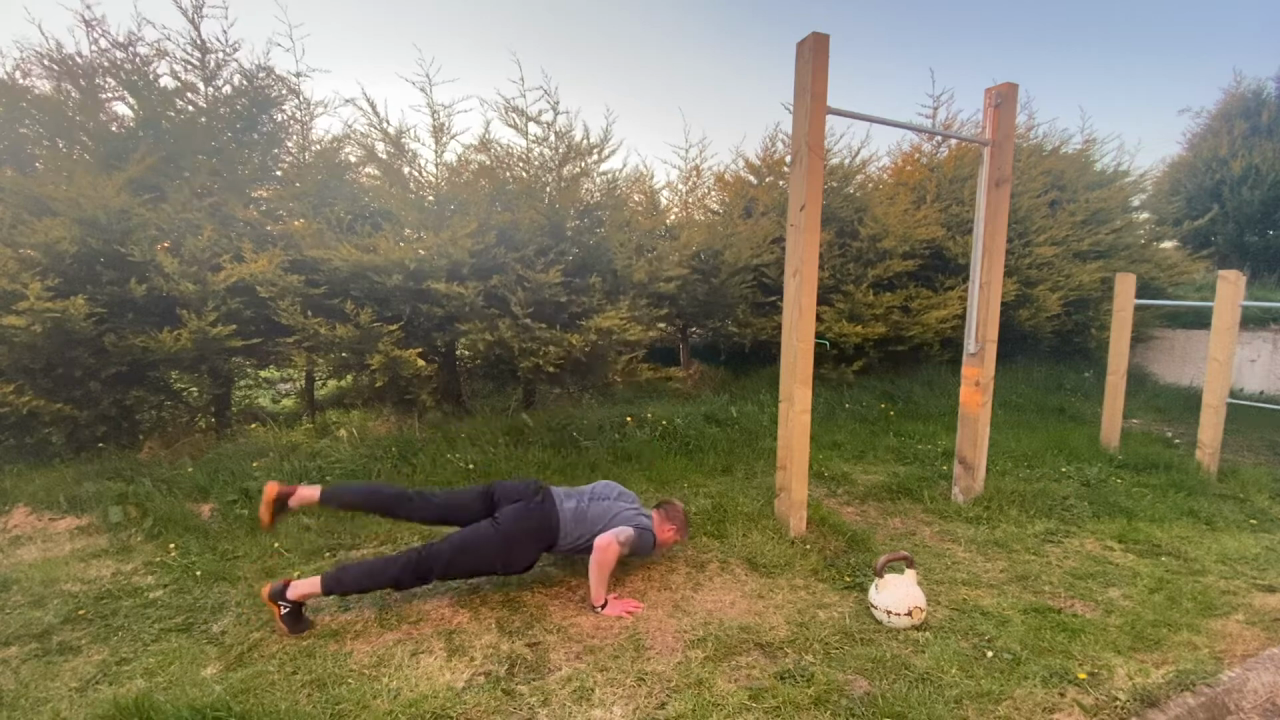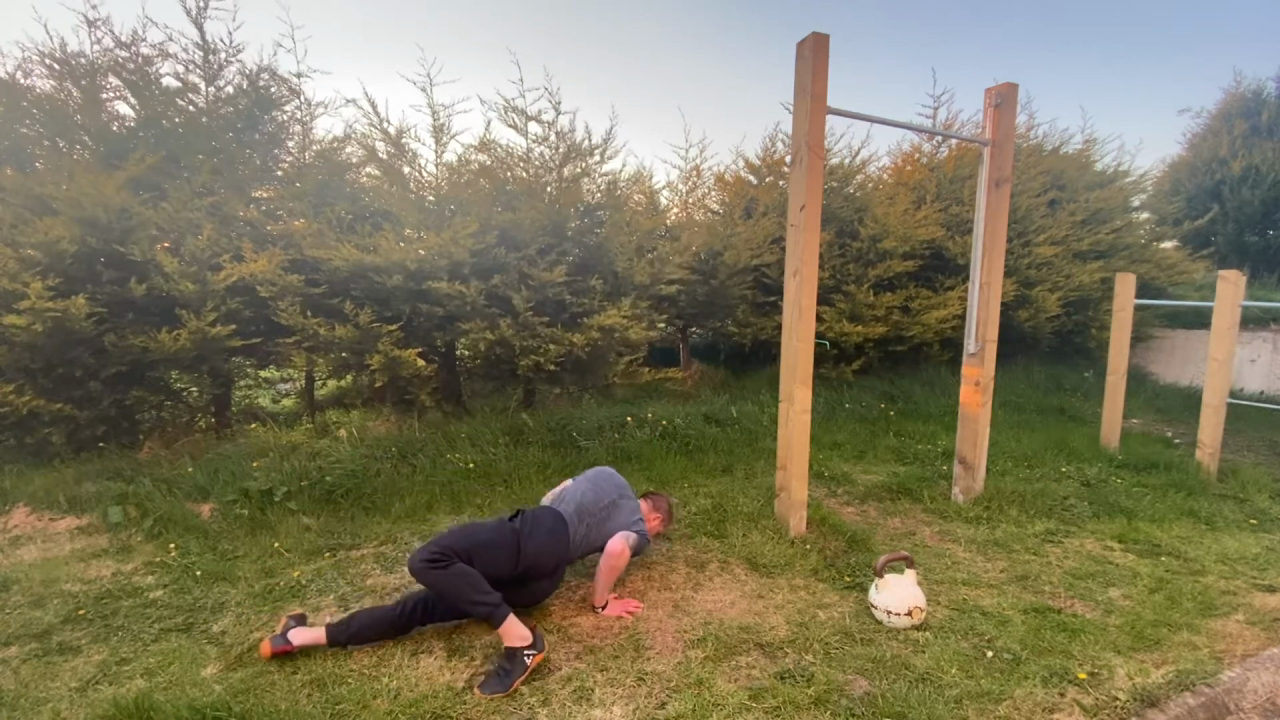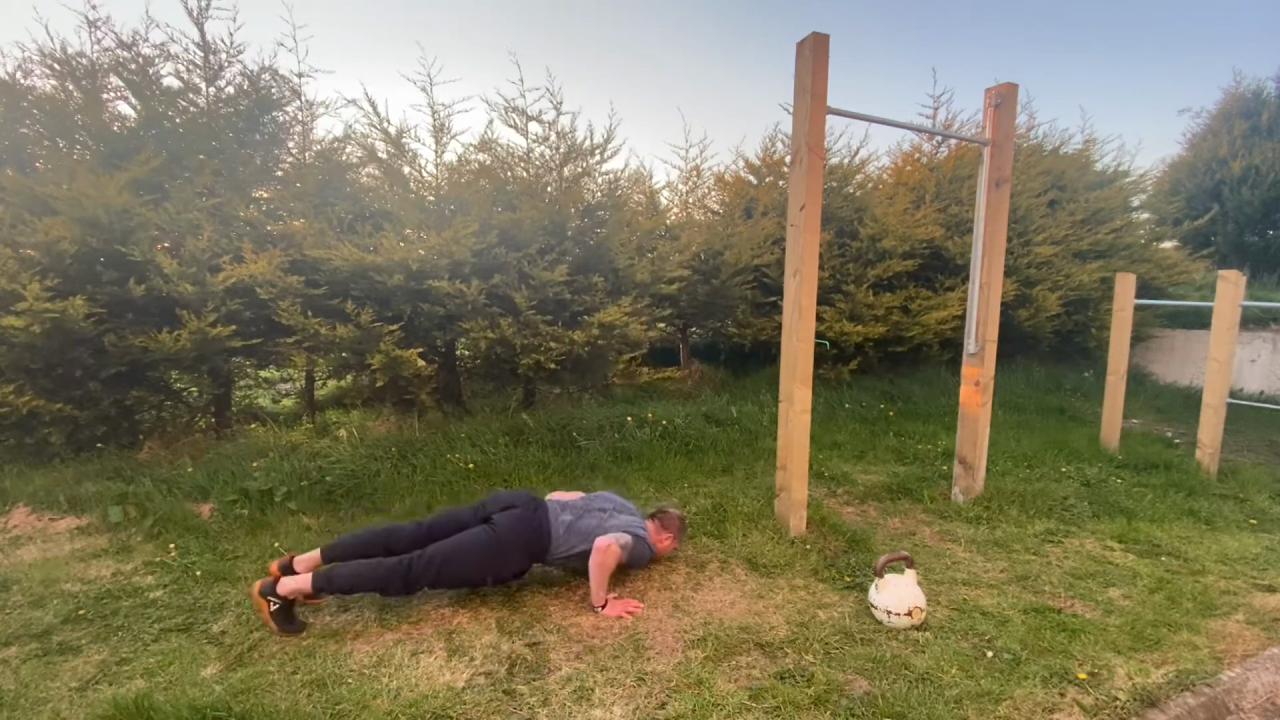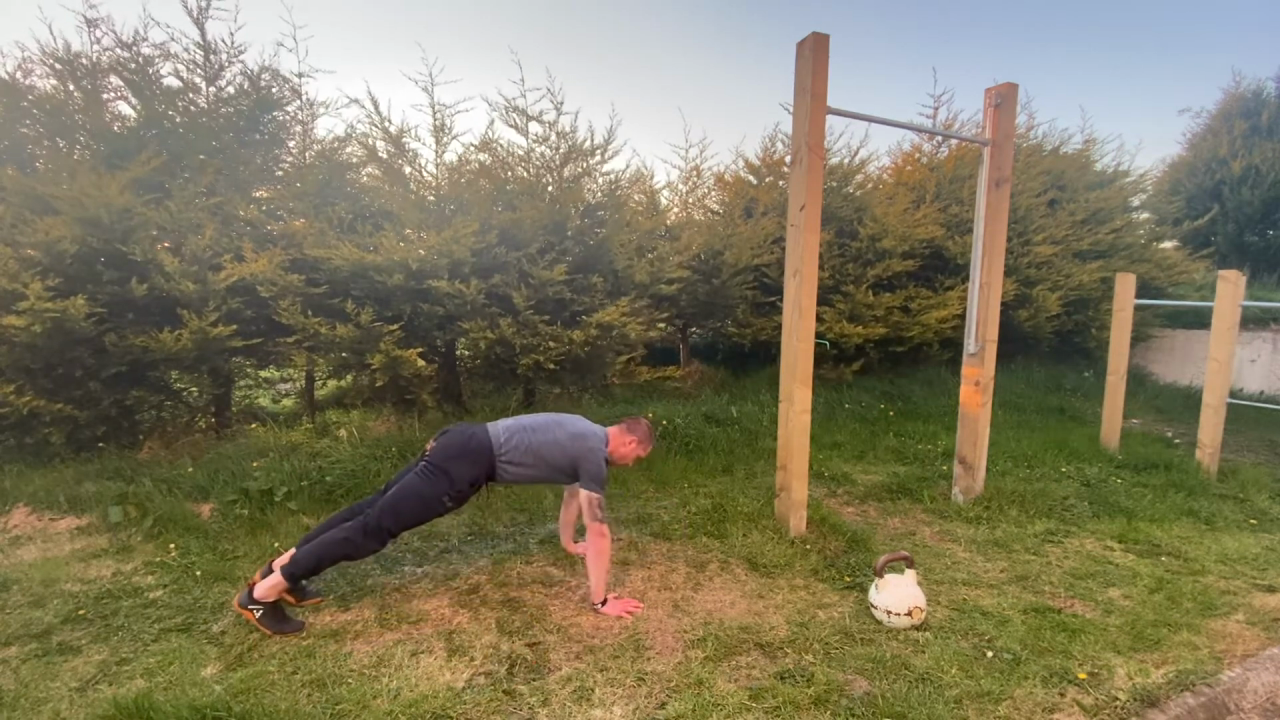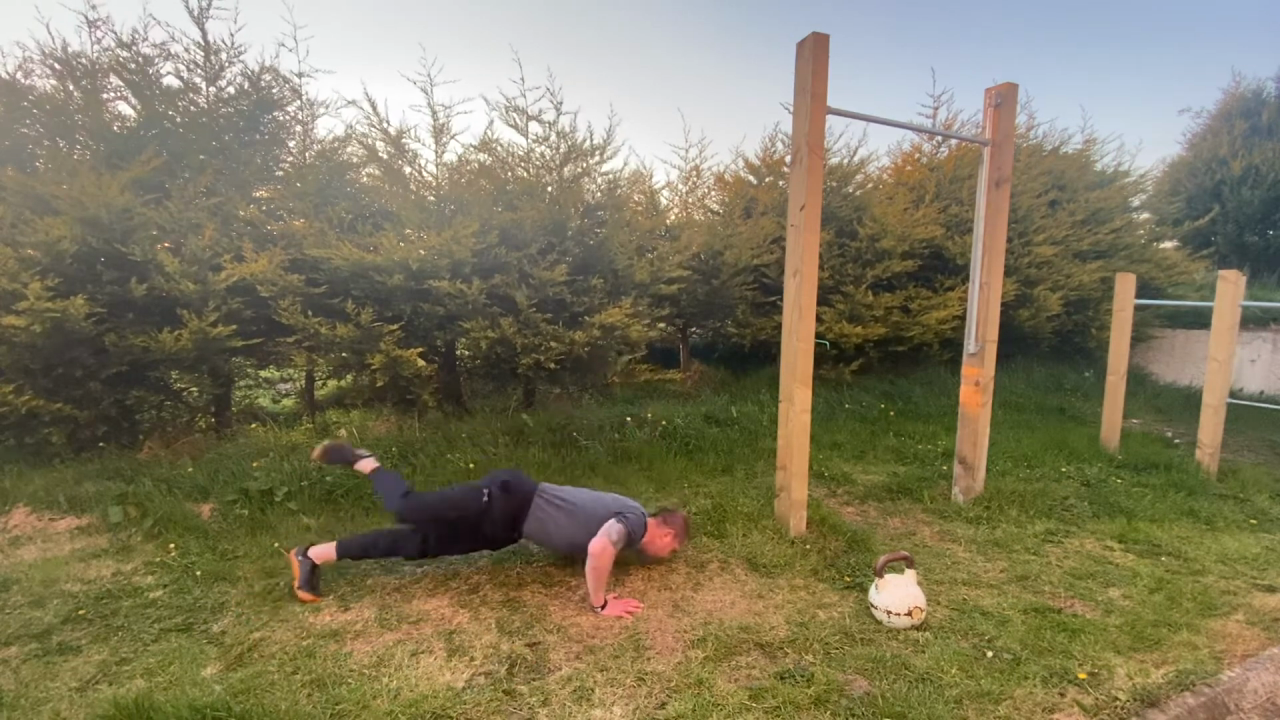
dt=1s
person 1, frame 1
left shoulder: (623, 494)
right shoulder: (644, 534)
right elbow: (605, 545)
right wrist: (600, 603)
left hip: (529, 494)
right hip: (526, 533)
left knee: (413, 503)
right knee: (422, 564)
left ankle: (298, 494)
right ankle: (293, 591)
person 1, frame 2
left shoulder: (606, 473)
right shoulder: (639, 532)
right elbow: (616, 550)
right wrist: (601, 603)
left hip: (536, 529)
right hip: (545, 575)
person 1, frame 3
left shoulder: (621, 504)
right shoulder: (641, 546)
right elbow: (604, 548)
right wrist: (600, 602)
left hip: (523, 505)
right hip: (519, 541)
left knee: (412, 537)
right knee: (411, 570)
left ankle: (300, 562)
right ankle: (283, 588)
person 1, frame 4
left shoulder: (587, 435)
right shoulder: (594, 454)
left elbow: (571, 490)
right elbow: (598, 531)
left wrist: (568, 543)
right wrist: (601, 600)
left hip: (464, 440)
right hip: (468, 461)
left knee: (375, 508)
right knee: (376, 526)
left ankle: (279, 567)
right ankle: (263, 593)
person 1, frame 5
left shoulder: (626, 513)
right shoulder: (634, 523)
right elbow: (599, 549)
right wrist: (600, 603)
left hip: (506, 523)
right hip: (512, 497)
left knee: (418, 541)
right knee: (413, 508)
left ankle: (314, 556)
right ankle: (365, 463)
